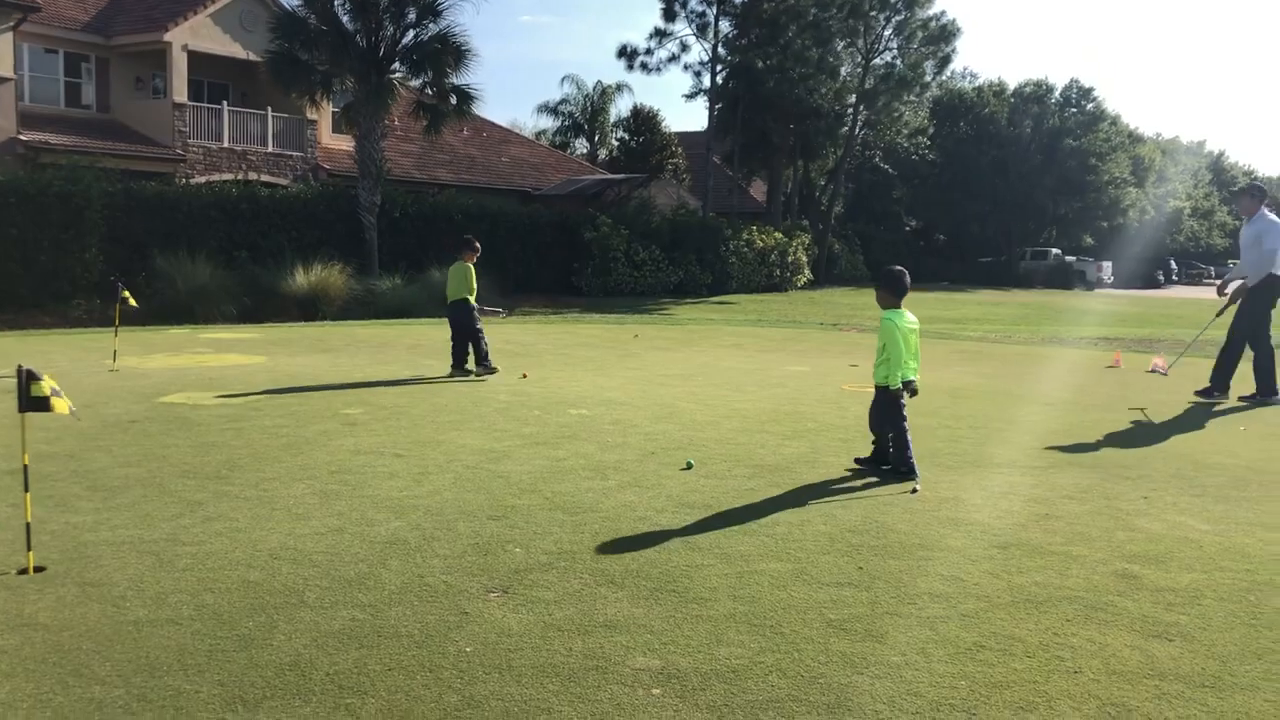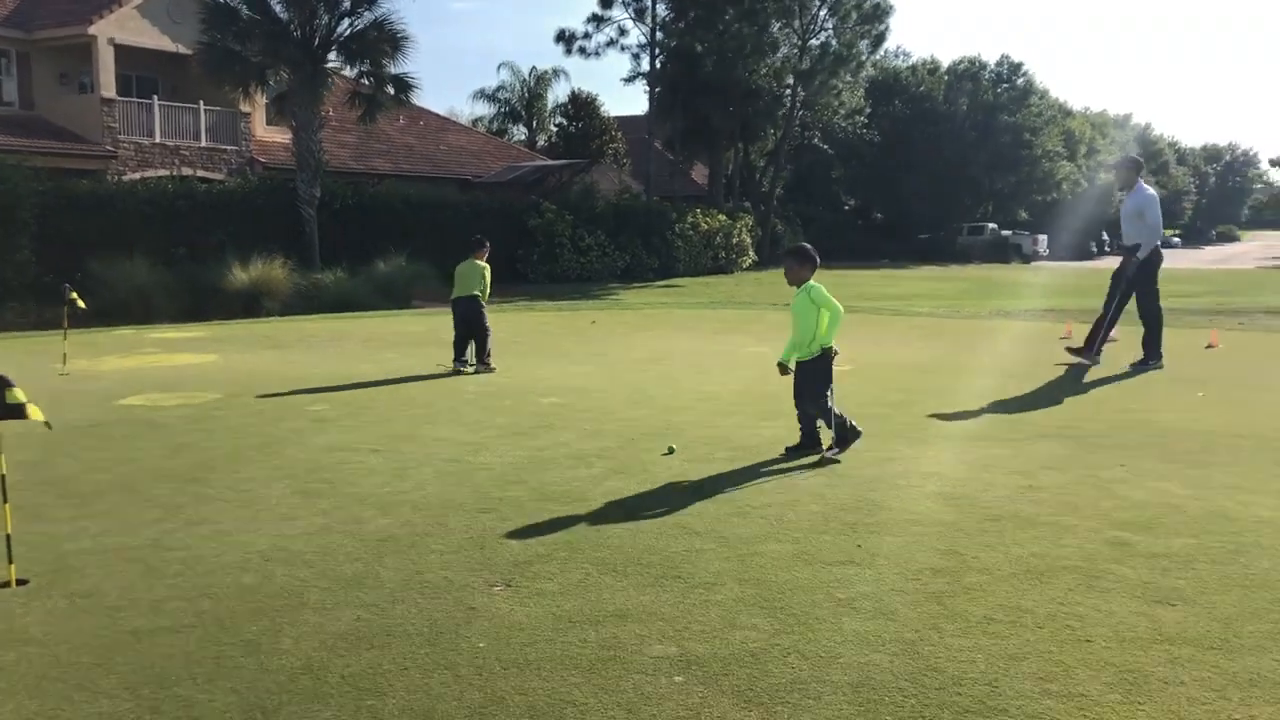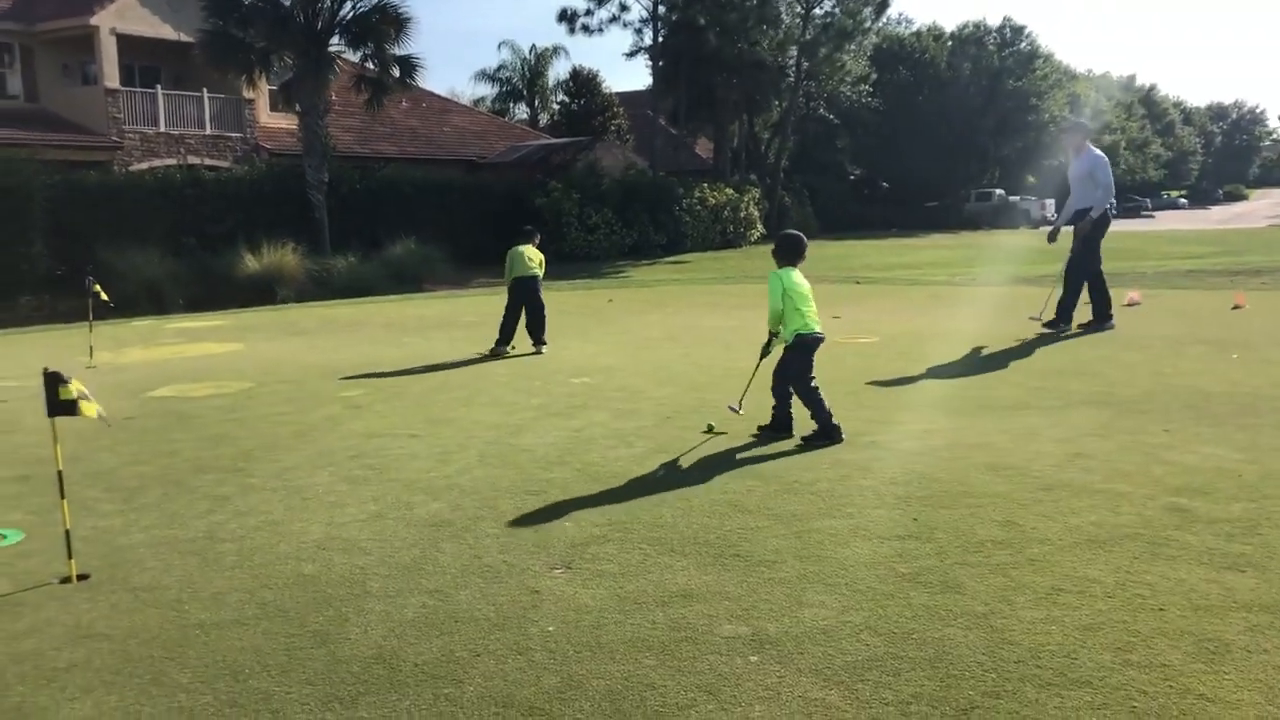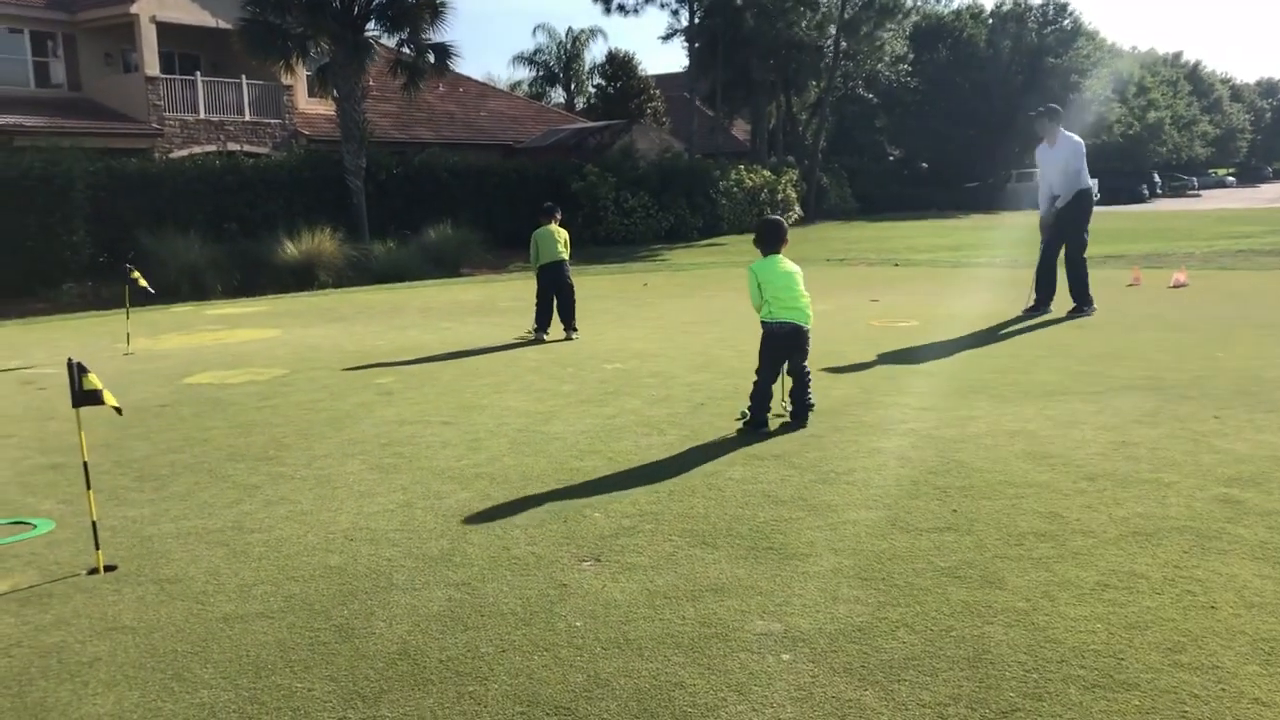
dt=0.7s
person 1, frame 1
left shoulder: (889, 321)
right shoulder: (911, 319)
left elbow: (898, 355)
right elbow: (915, 353)
left wrist: (894, 385)
right wrist: (913, 379)
left hip: (889, 382)
right hip: (904, 380)
left knee: (896, 424)
right knee: (878, 420)
left ankle: (905, 468)
right ankle: (880, 457)
person 1, frame 2
left shoulder: (814, 290)
right shoulder: (798, 297)
left elbow: (837, 311)
left wrist: (827, 341)
right wrist: (784, 358)
left hip: (819, 355)
right hip: (802, 357)
left knee: (817, 401)
right knee: (802, 401)
left ankle: (846, 431)
right ankle: (809, 442)
person 1, frame 3
left shoulder: (777, 276)
right shoulder: (801, 279)
left elbow: (776, 308)
left wrist: (772, 330)
right wrist: (773, 341)
left hip: (800, 338)
right hip: (807, 335)
left knee: (803, 385)
right knee: (781, 378)
left ankle: (829, 429)
right ankle: (781, 424)
person 1, frame 4
left shoulder: (756, 269)
right shoulder: (794, 268)
left elbow: (757, 303)
right elbow: (798, 297)
left hip: (775, 326)
right hip: (801, 325)
left knee: (766, 375)
right knee: (800, 371)
left ankle: (758, 420)
right ankle: (800, 414)
person 2, frame 1
right shoulder: (1250, 224)
left wrist: (1245, 286)
right wrist: (1228, 279)
right hip: (1254, 285)
left knee: (1238, 334)
right knee: (1257, 338)
left ankle: (1219, 388)
person 2, frame 2
left shoulder: (1147, 195)
right shoulder: (1129, 195)
left elbow: (1156, 231)
left wrist: (1137, 258)
left hip: (1146, 256)
right hip: (1132, 256)
left knee: (1148, 306)
right knee: (1113, 302)
left ankle: (1153, 357)
right ankle: (1092, 350)
person 2, frame 3
left shoulder: (1097, 158)
right shoulder: (1075, 161)
left elbow: (1108, 192)
left wrist: (1091, 218)
right wrist: (1058, 225)
left hip: (1094, 218)
right hip: (1083, 219)
left knee: (1075, 268)
right knee: (1090, 268)
left ankle: (1062, 319)
right ankle: (1103, 317)
person 2, frame 4
left shoulder: (1073, 144)
right shoulder: (1041, 150)
left elbow: (1074, 181)
right elbow: (1044, 183)
left wrist: (1054, 209)
right wrist: (1044, 213)
left hip: (1079, 198)
right hip: (1057, 202)
left knee: (1074, 251)
right knee: (1047, 251)
left ankle: (1084, 303)
right ankle: (1043, 301)
